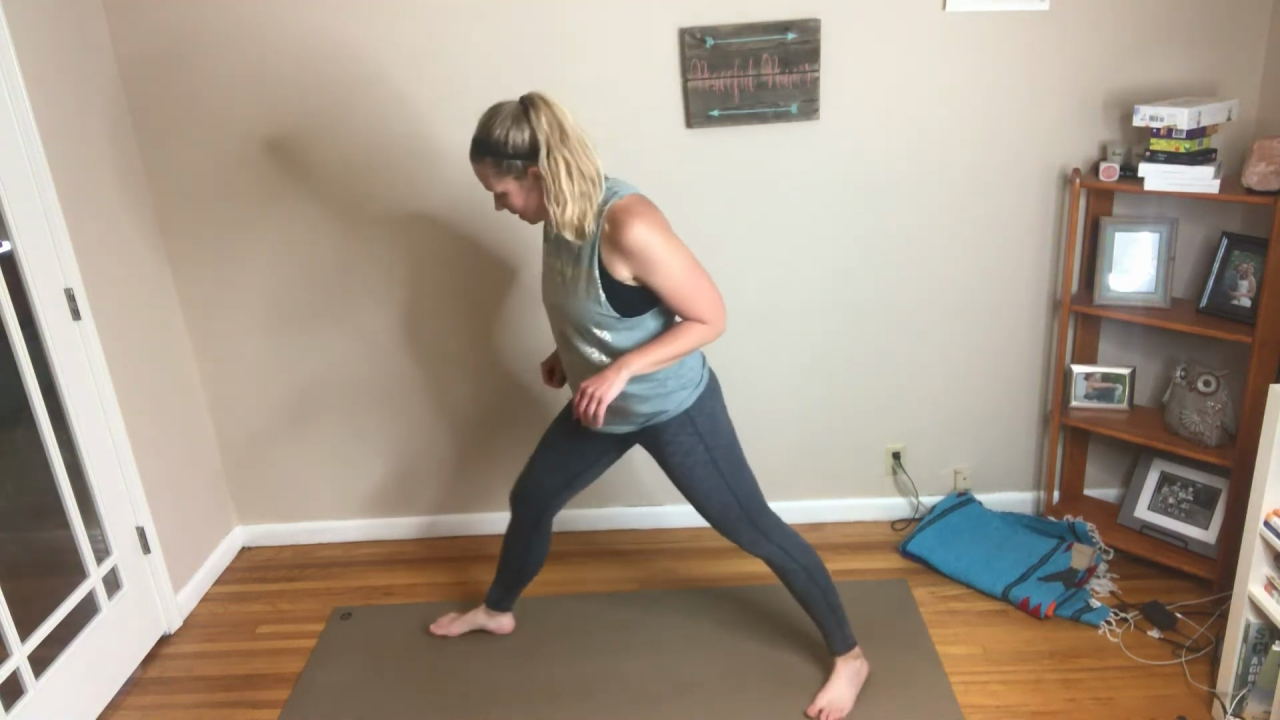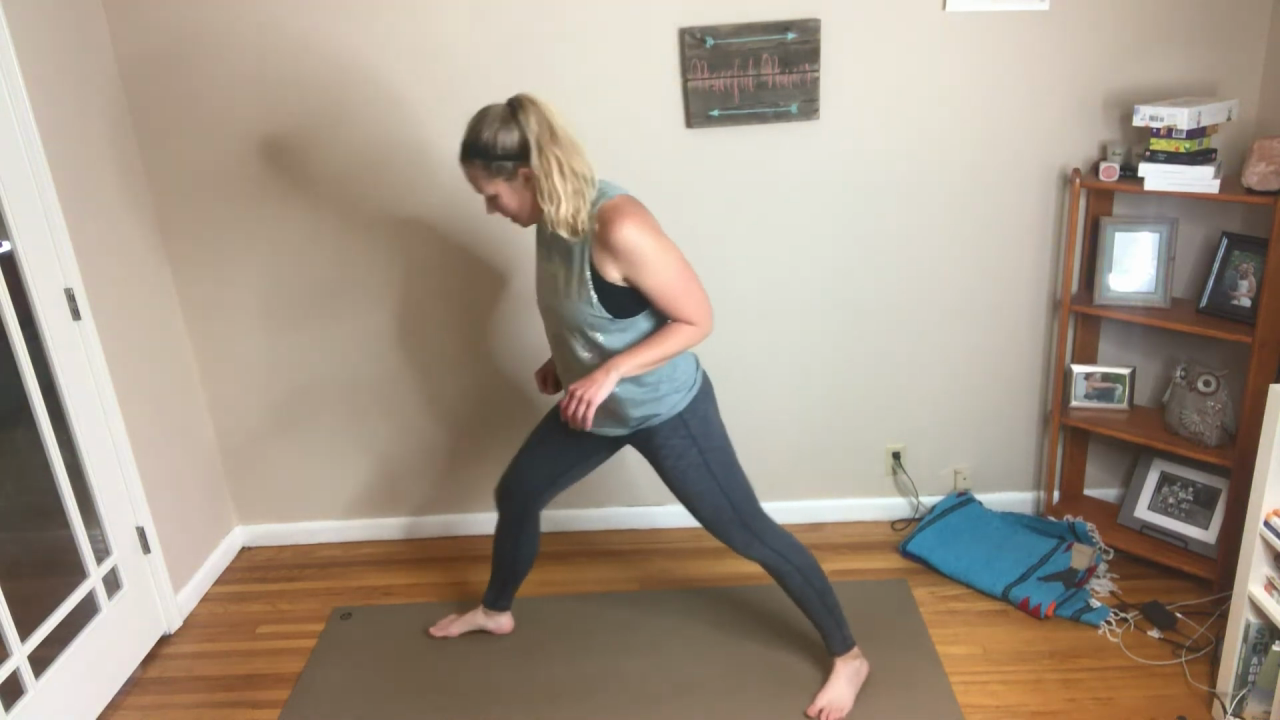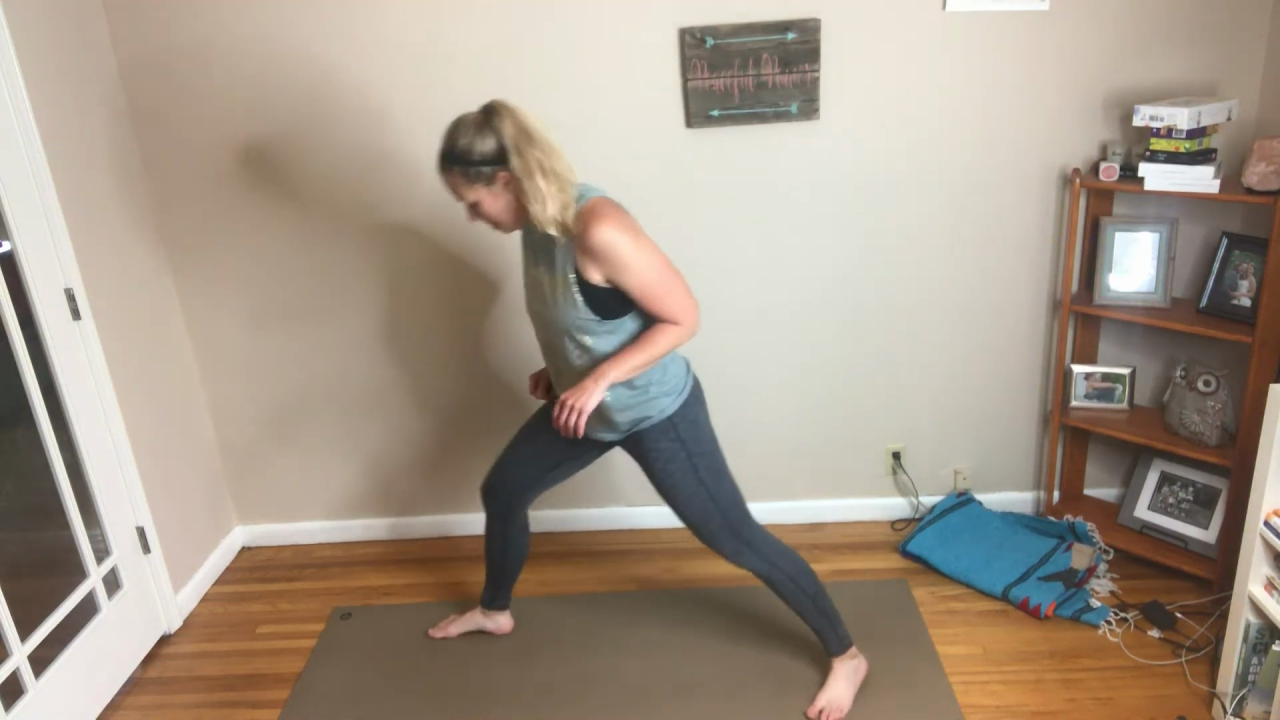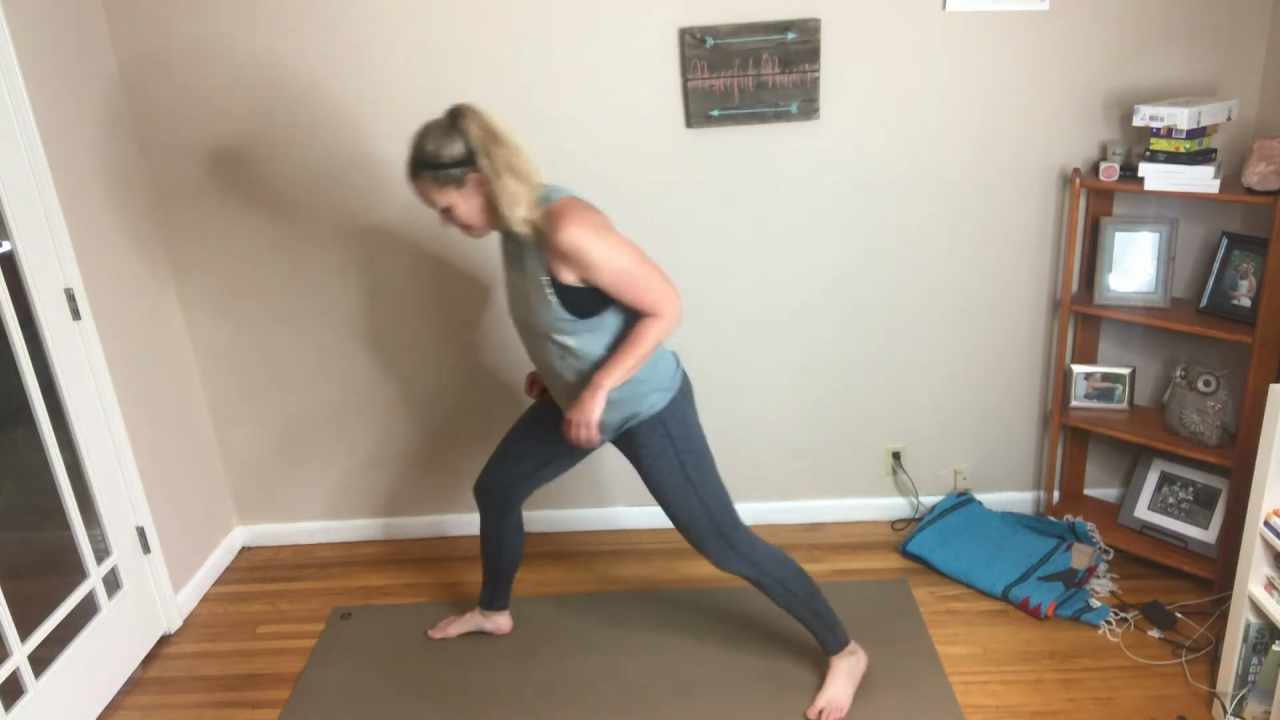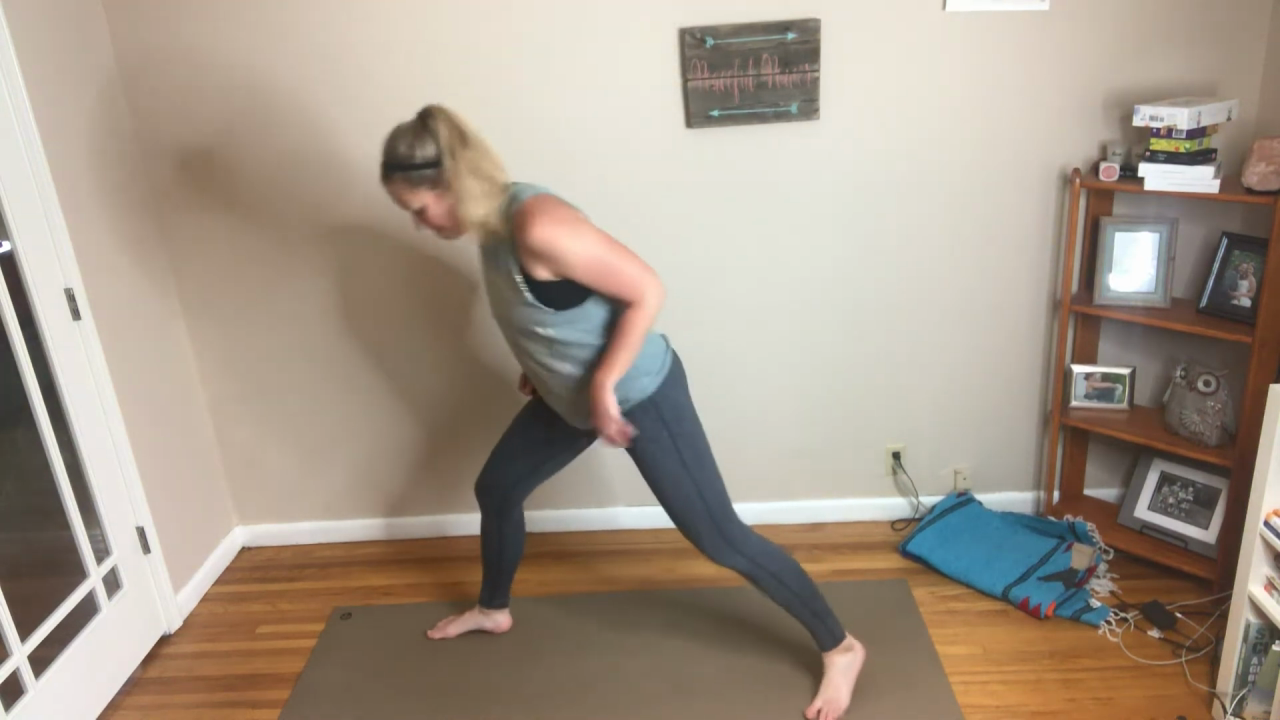
dt=0.1s
person 1, frame 1
left shoulder: (628, 224)
right shoulder: (561, 214)
left elbow: (709, 319)
left wrist: (620, 371)
right wrist: (569, 355)
left hip: (673, 407)
right hip: (602, 405)
left knee: (754, 531)
right knee: (530, 500)
left ankle: (849, 657)
right ankle: (496, 611)
person 1, frame 2
left shoulder: (616, 225)
right shoulder: (552, 217)
left elbow: (695, 319)
left wrist: (607, 373)
right wrist: (563, 363)
left hip: (667, 409)
right hip: (595, 405)
left knee: (750, 533)
right knee: (517, 493)
left ankle: (848, 657)
right ankle: (496, 611)
person 1, frame 3
left shoulder: (597, 228)
right shoulder: (535, 222)
left elbow: (682, 319)
left wrist: (597, 381)
right wrist: (558, 370)
left hip: (656, 412)
right hip: (585, 406)
left knee: (738, 540)
right knee: (500, 491)
left ankle: (846, 656)
right ankle: (494, 610)
person 1, frame 4
left shoulder: (564, 228)
right shoulder: (513, 224)
left elbow: (663, 307)
left wrist: (597, 391)
right wrist: (552, 371)
left hip: (645, 407)
right hip: (576, 399)
left knee: (723, 544)
right knee: (493, 489)
left ankle: (844, 653)
right ankle: (493, 610)
person 1, frame 5
left shoulder: (536, 225)
right shoulder: (490, 222)
left elbow: (646, 293)
left wrist: (603, 385)
right wrist: (542, 370)
left hip: (638, 396)
right hip: (567, 397)
left knee: (719, 536)
right knee: (495, 487)
left ankle: (840, 648)
right ankle: (493, 609)
